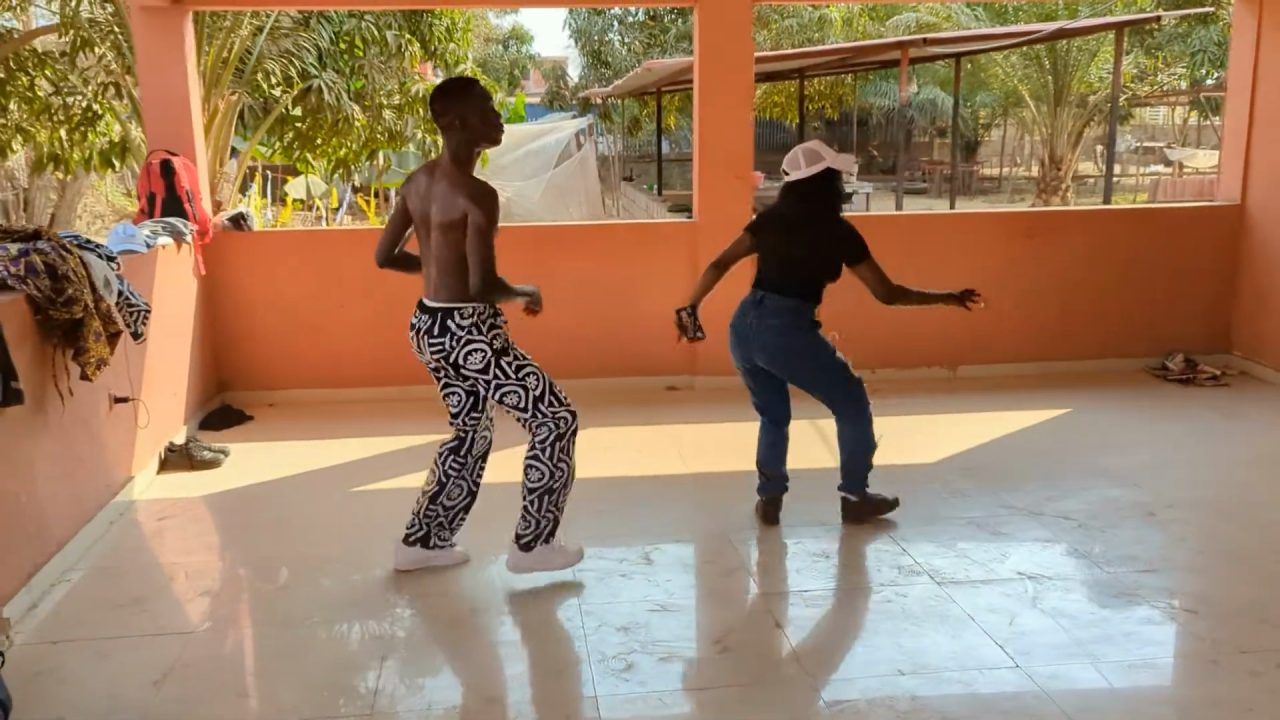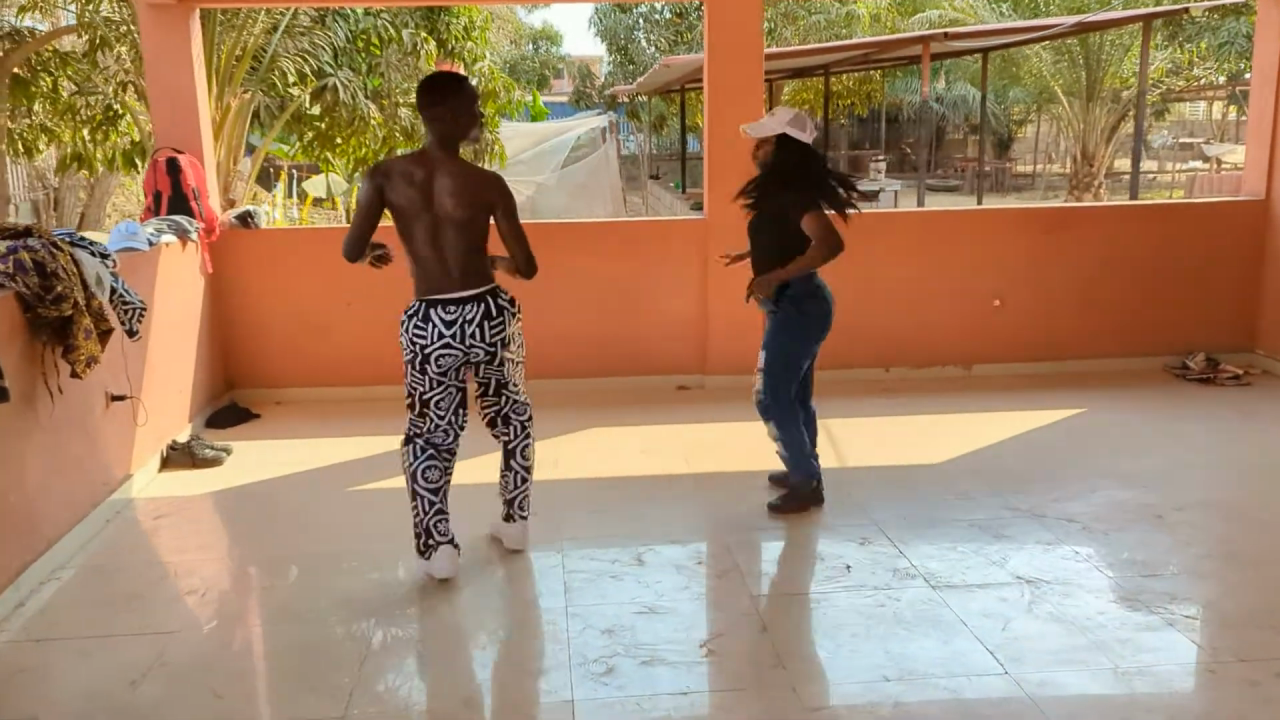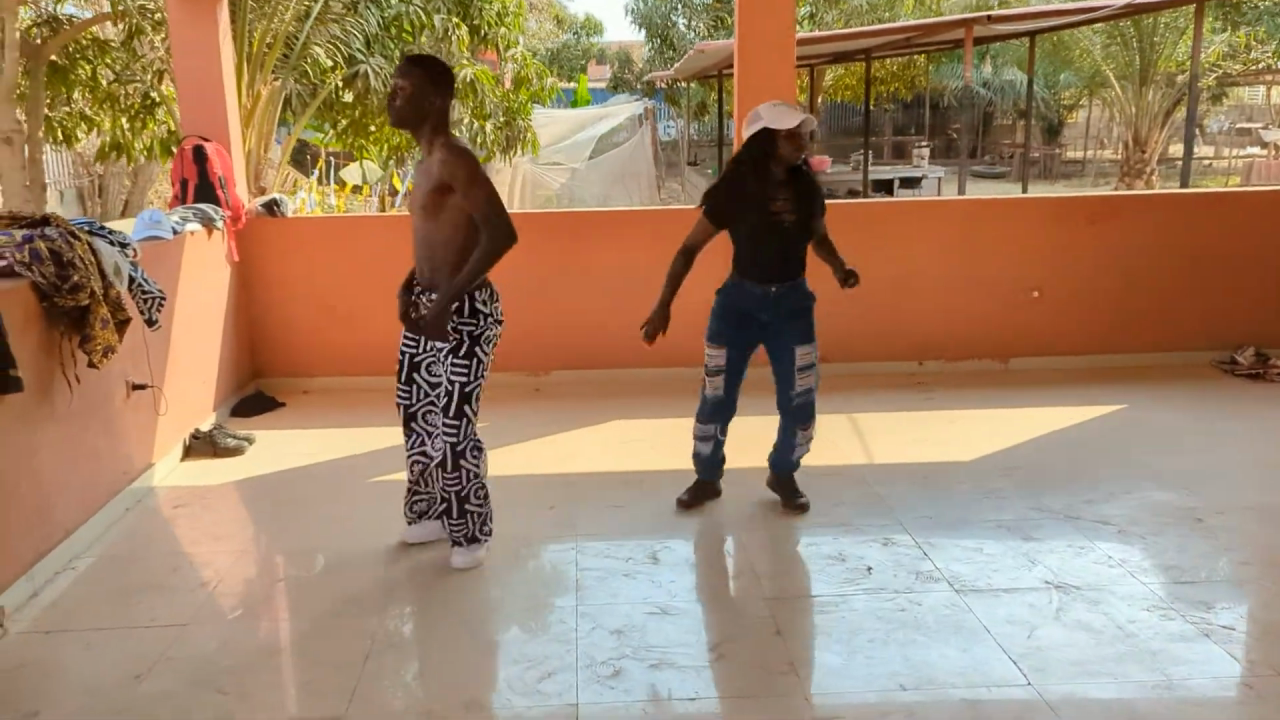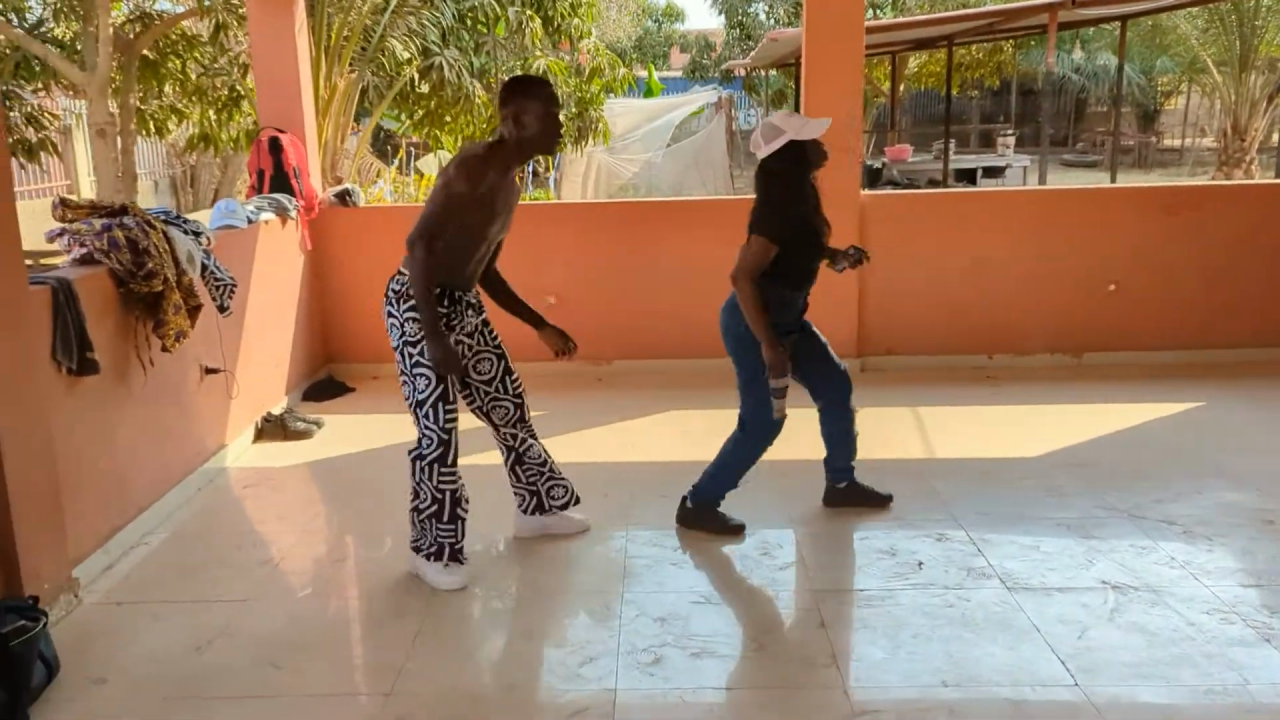
dt=0.5s
person 1, frame 1
left shoulder: (417, 180)
right shoulder: (477, 196)
left elbow: (384, 256)
right elbow: (481, 288)
right wrist: (525, 293)
left hip: (430, 326)
right hip: (469, 331)
left knee: (471, 434)
right knee: (555, 420)
left ankle: (422, 542)
right ankle: (532, 543)
person 1, frame 2
left shoulder: (384, 176)
right shoulder: (487, 184)
left elbow: (352, 252)
right elbow: (527, 267)
left wrist: (377, 248)
left hip: (430, 322)
right hip: (490, 313)
left knee: (431, 438)
right knee: (509, 414)
left ankle: (439, 547)
right ankle: (514, 521)
person 1, frame 3
left shoulder: (452, 160)
right shoulder: (433, 162)
left elbow: (503, 234)
left wrist: (448, 296)
right wrist: (413, 284)
left hip: (465, 311)
right hip: (431, 307)
left knee: (450, 429)
right knee: (415, 413)
left ankle: (470, 534)
right ankle: (434, 513)
person 1, frame 4
left shoulder: (510, 186)
right shoulder: (472, 167)
right elbow: (418, 242)
left wrist: (543, 328)
right wrist: (434, 331)
left hip: (462, 304)
right hip: (416, 303)
left knee: (505, 402)
right knee: (439, 426)
left ankle: (541, 507)
right ankle: (433, 550)
person 2, frame 1
left shoulder: (771, 219)
right shoulder: (837, 232)
left elbow: (719, 264)
right elbow: (886, 292)
left wrist: (689, 308)
right wrist: (943, 298)
left hip: (746, 329)
right hip: (789, 332)
left knee: (773, 415)
right knee: (852, 403)
left ankle: (770, 496)
right ankle: (854, 497)
person 2, frame 2
left shoulder: (797, 192)
right shoulder: (776, 191)
left elbow: (828, 243)
left wrist: (775, 277)
right wrist: (750, 255)
left hip: (798, 307)
right hip: (788, 307)
left knee: (770, 397)
right knee: (793, 393)
left ankle: (806, 482)
right ankle: (802, 473)
person 2, frame 3
left shoulder: (807, 192)
right shoulder: (732, 192)
left elbow: (819, 238)
right elbow: (689, 248)
left wrist: (839, 266)
right wrist: (663, 306)
left hip: (792, 307)
right hip: (740, 306)
left knee: (799, 404)
right knee: (716, 402)
left ankle: (783, 475)
right ankle: (707, 478)
person 2, frame 4
left shoulder: (798, 196)
right shoulder: (779, 207)
right elbow: (743, 276)
left wrist: (837, 256)
right wrist: (766, 341)
left hip: (783, 316)
right hip: (756, 323)
left knee: (835, 387)
right knee: (761, 423)
left ankle: (841, 484)
right ankle: (698, 505)
